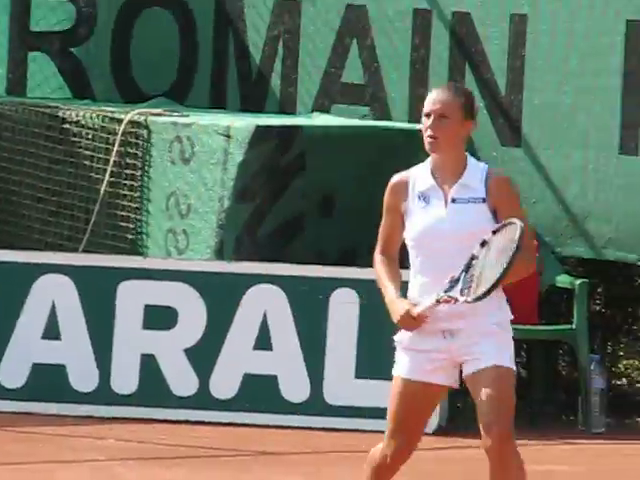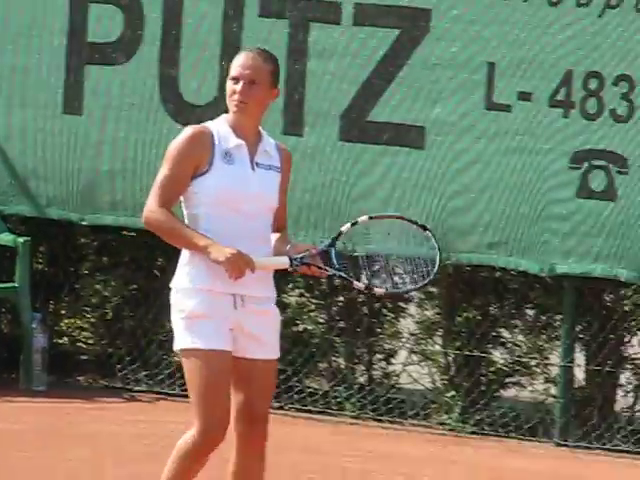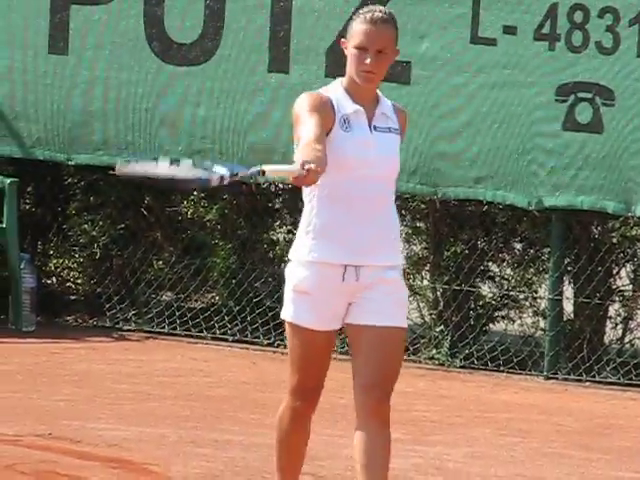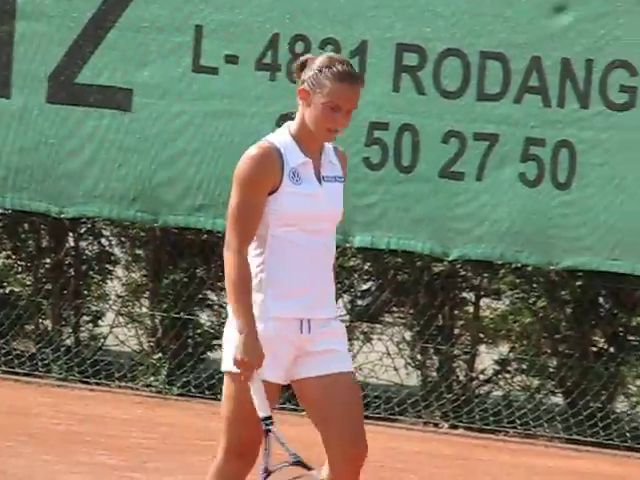
dt=1s
person 1, frame 1
left shoulder: (495, 185)
right shoulder: (403, 186)
left elbow: (526, 259)
right elbow: (383, 253)
right wrist: (395, 300)
left hip: (486, 327)
right hip: (425, 332)
left knee: (500, 440)
right knee: (397, 448)
person 1, frame 2
left shoulder: (279, 156)
right shoulder: (197, 140)
right elbow: (154, 213)
left wrist: (293, 250)
right wrist: (212, 247)
left hip: (258, 302)
right hip: (201, 296)
left knee: (254, 427)
right knee: (212, 427)
person 1, frame 3
left shoulder: (397, 118)
right shoulder: (315, 104)
right elbow: (312, 154)
right wrist: (308, 165)
left hip: (383, 273)
right hip: (319, 267)
left knee: (374, 405)
right knee: (302, 398)
person 1, frame 4
left shoulder: (336, 160)
right shoulder: (264, 159)
right elbow: (236, 250)
right wrist: (245, 329)
left hip: (323, 325)
right hip: (266, 323)
